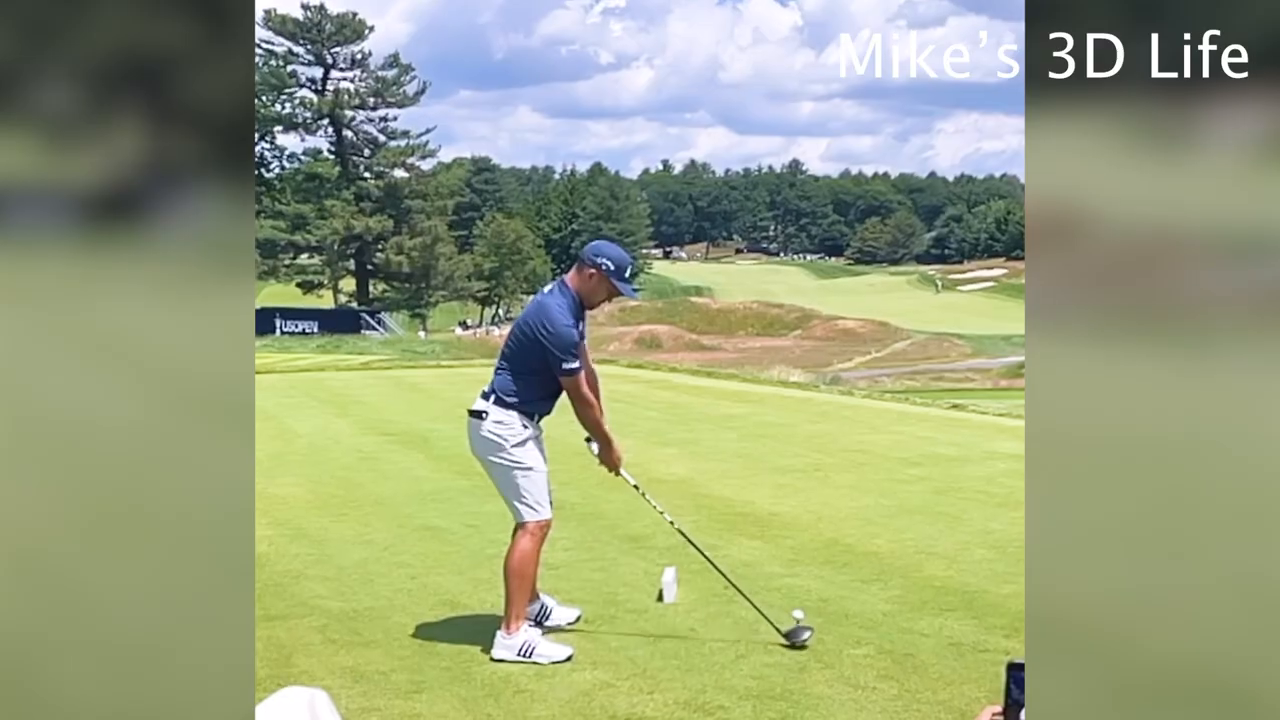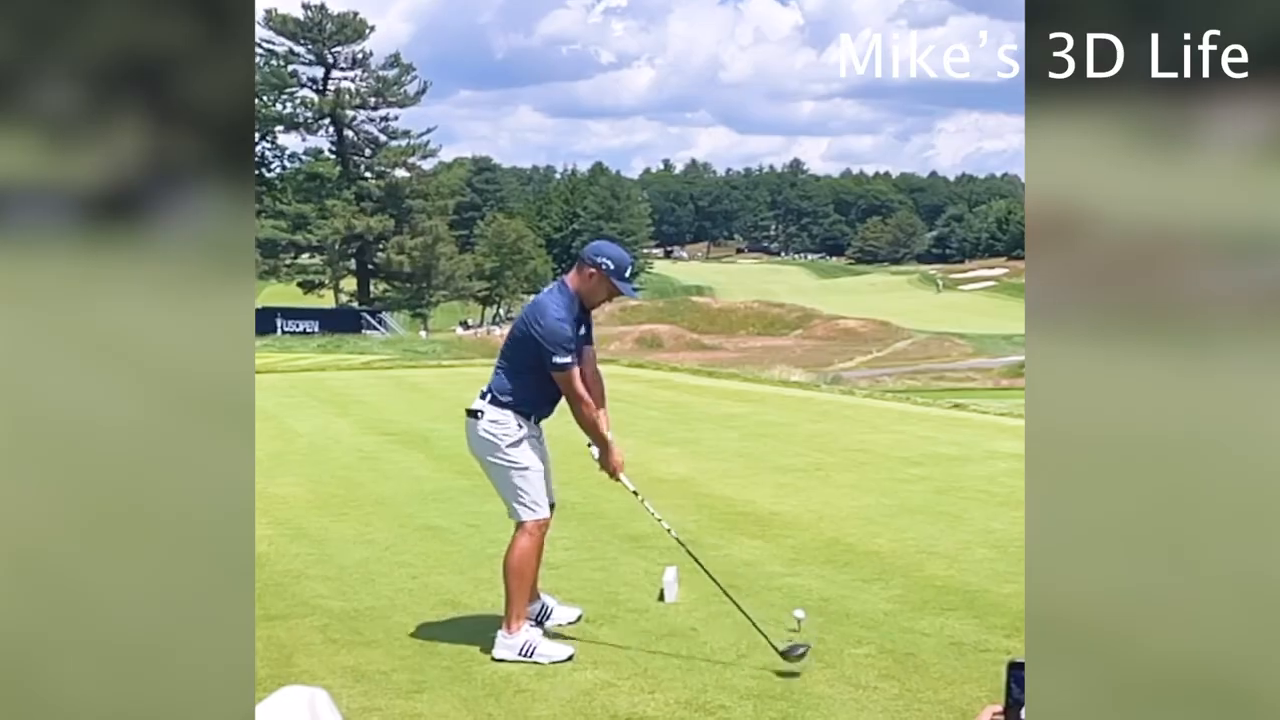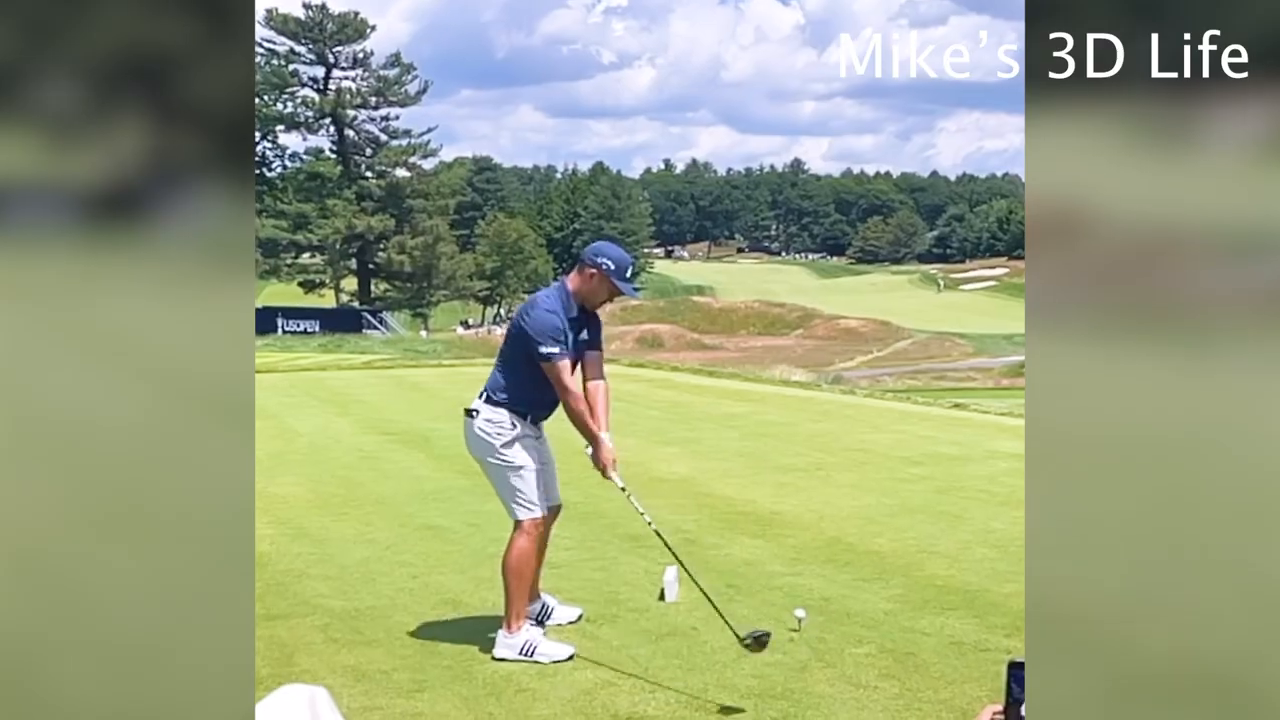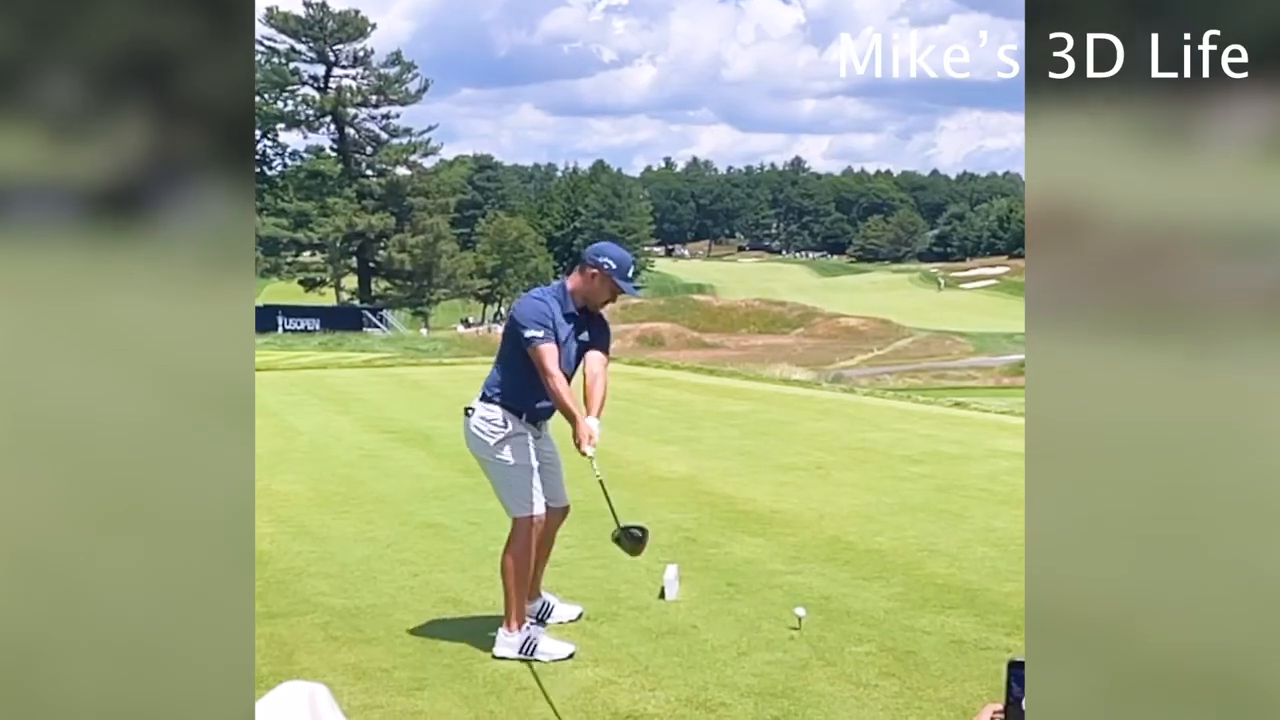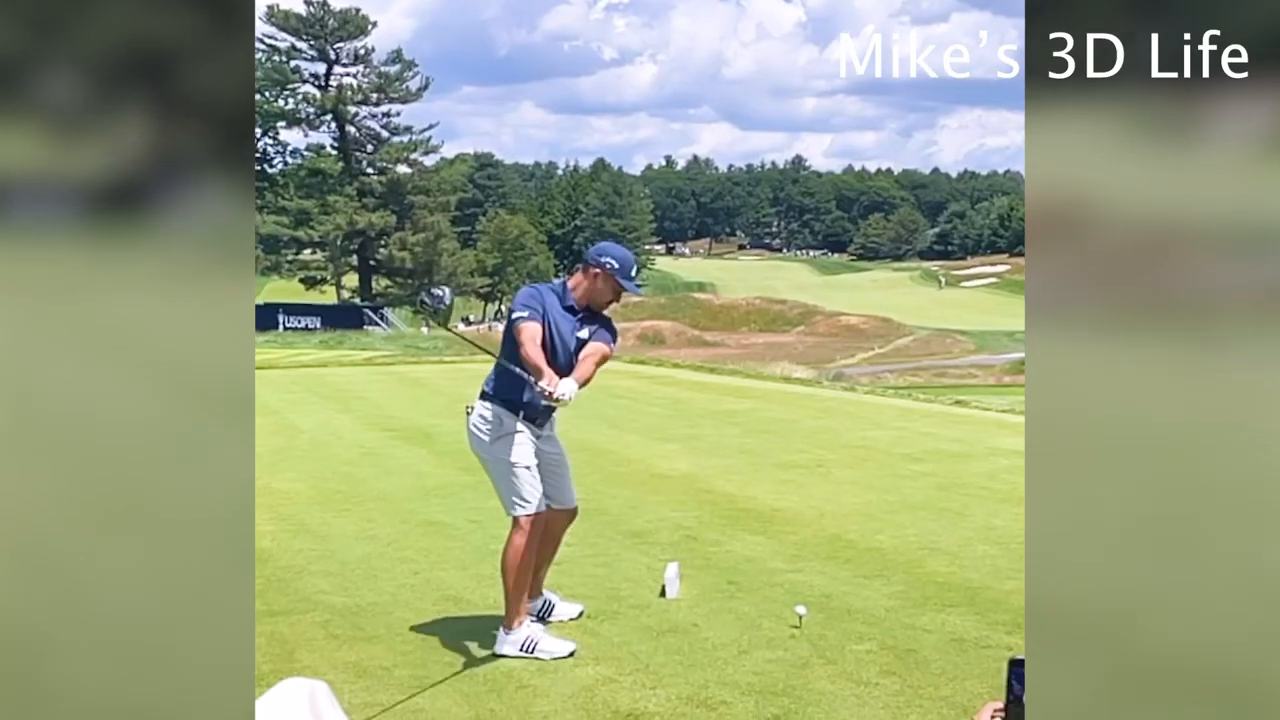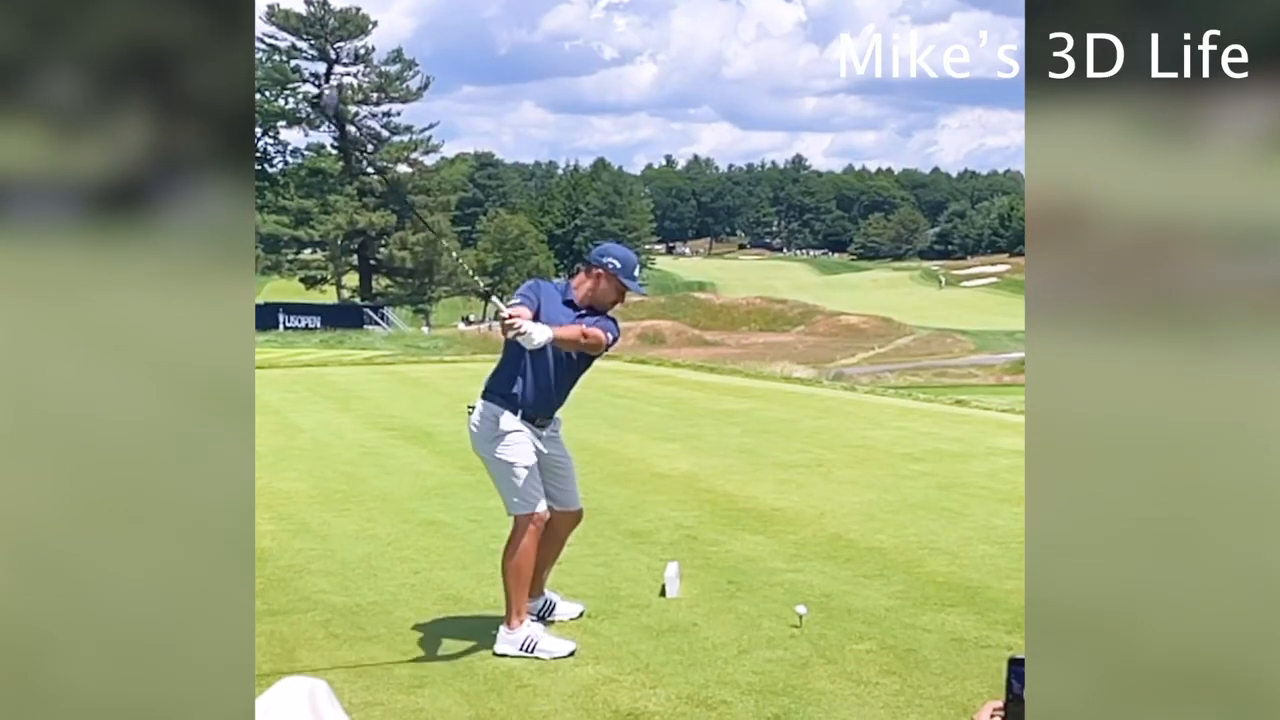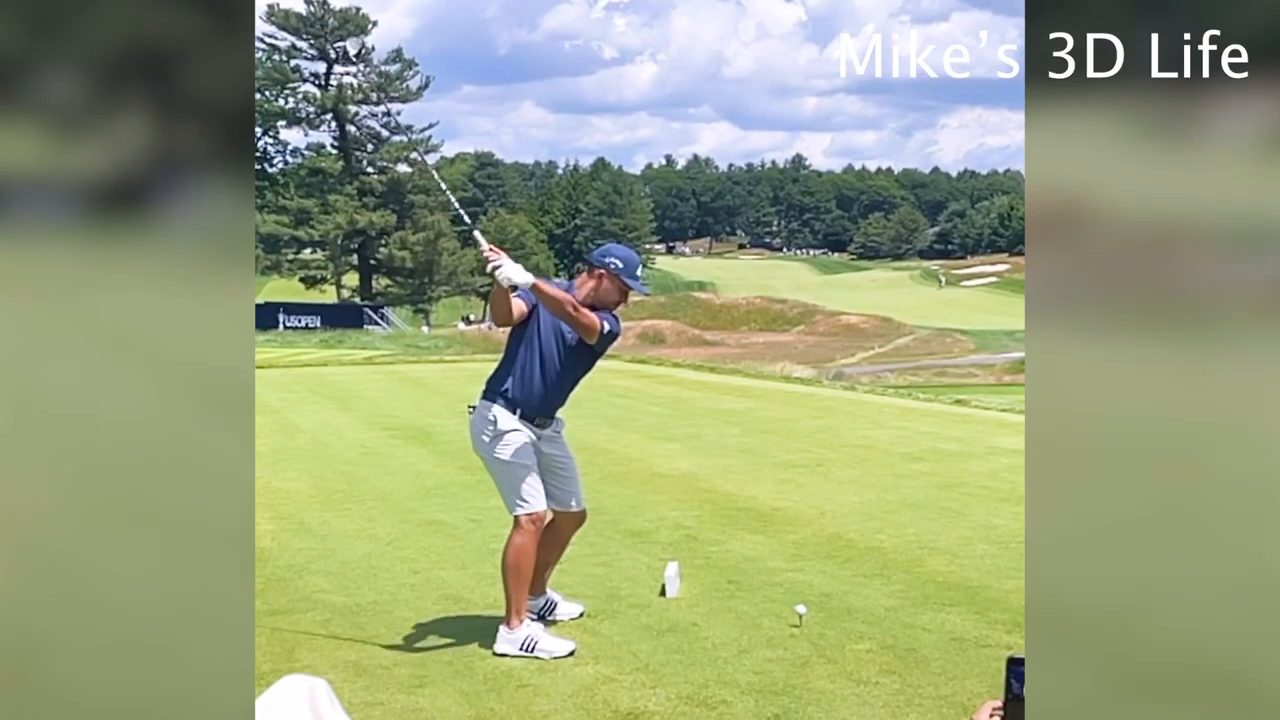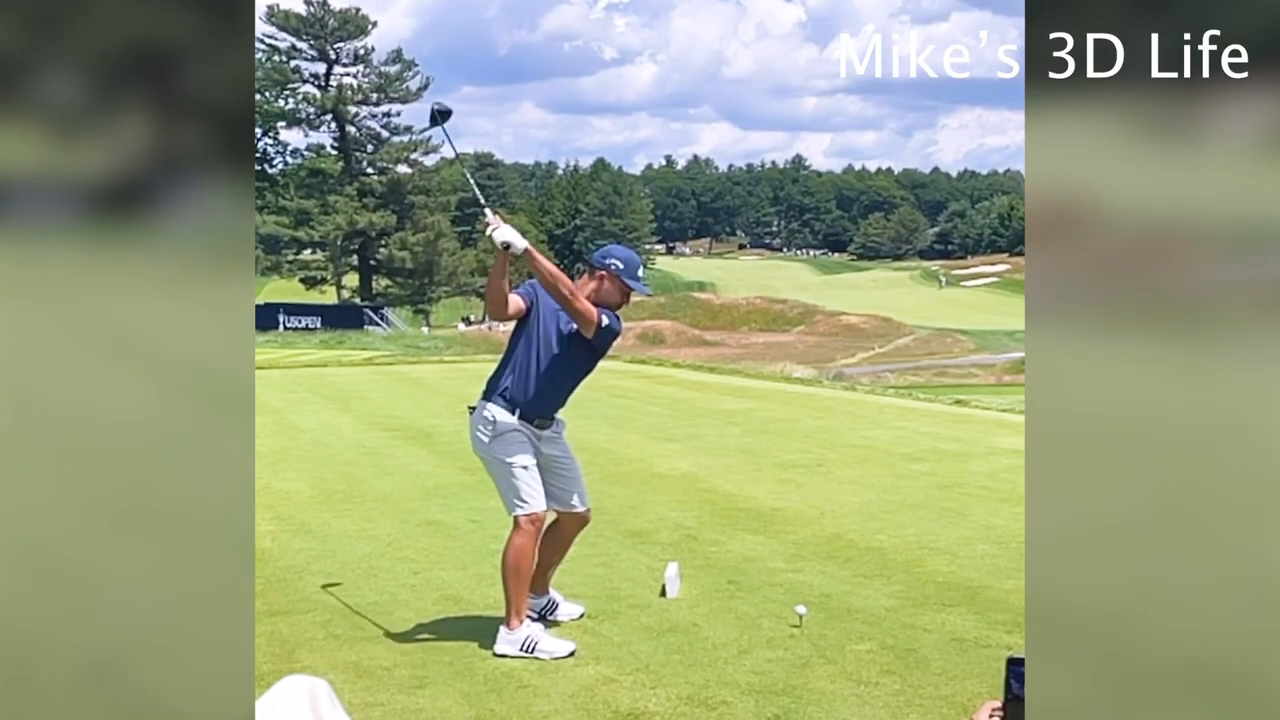
dt=0.1s
person 1, frame 1
left shoulder: (570, 306)
right shoulder: (556, 318)
left elbow: (585, 370)
right elbow: (580, 394)
left wrist: (603, 432)
right wrist: (606, 441)
left hip: (518, 424)
right hip: (505, 426)
left knee: (537, 515)
right knee: (534, 522)
left ankle: (531, 603)
right ankle: (512, 634)
person 1, frame 2
left shoulder: (576, 311)
right shoulder: (552, 317)
left elbow: (591, 375)
right elbow: (575, 393)
left wrist: (605, 433)
right wrist: (604, 445)
left hip: (520, 424)
right hip: (503, 425)
left knee: (541, 512)
right knee: (533, 521)
left ankle: (532, 603)
right ankle: (512, 634)
person 1, frame 3
left shoulder: (590, 322)
right shoulder: (544, 310)
left elbow: (594, 379)
right elbow: (564, 385)
left wrist: (603, 434)
right wrist: (597, 440)
left hip: (528, 426)
right hip: (500, 425)
left knee: (547, 511)
right knee: (531, 520)
left ankle: (532, 602)
right ankle: (513, 633)
person 1, frame 4
left shoulder: (595, 325)
right shoulder: (537, 304)
left elbow: (595, 374)
right elbow: (549, 371)
left wrist: (593, 421)
right wrist: (577, 420)
left hip: (532, 426)
right hip: (499, 423)
left knee: (554, 510)
right knee: (530, 519)
left ankle: (532, 600)
right ankle: (513, 632)
person 1, frame 5
left shoulder: (603, 327)
right shoulder: (536, 296)
left elbow: (591, 358)
right elbow: (528, 342)
left wrist: (570, 384)
right wrist: (545, 376)
left hip: (541, 426)
right hip: (501, 421)
left knee: (562, 511)
right knee: (529, 517)
left ankle: (533, 598)
right ankle: (514, 629)
person 1, frame 6
left shoulder: (604, 325)
right shoulder: (539, 291)
left elbow: (584, 339)
right elbow: (513, 326)
left wrist: (546, 333)
right wrist: (516, 324)
left hip: (544, 427)
right hip: (502, 421)
left knee: (567, 513)
right knee: (531, 517)
left ankle: (534, 598)
right ankle: (514, 629)
person 1, frame 7
left shoulder: (607, 326)
right shoulder: (537, 294)
left elbow: (573, 314)
right elbow: (502, 315)
left wrist: (529, 280)
right wrist: (503, 276)
left hip: (545, 427)
right hip: (501, 421)
left knee: (572, 514)
right knee: (531, 518)
left ankle: (535, 597)
right ankle: (514, 629)
person 1, frame 8
left shoulder: (607, 324)
right shoulder: (538, 291)
left elbow: (569, 301)
right elbow: (498, 310)
left wrist: (524, 249)
right wrist: (501, 256)
left hip: (545, 427)
right hip: (501, 419)
left knee: (575, 515)
right knee: (530, 516)
left ankle: (537, 596)
right ankle: (515, 629)
